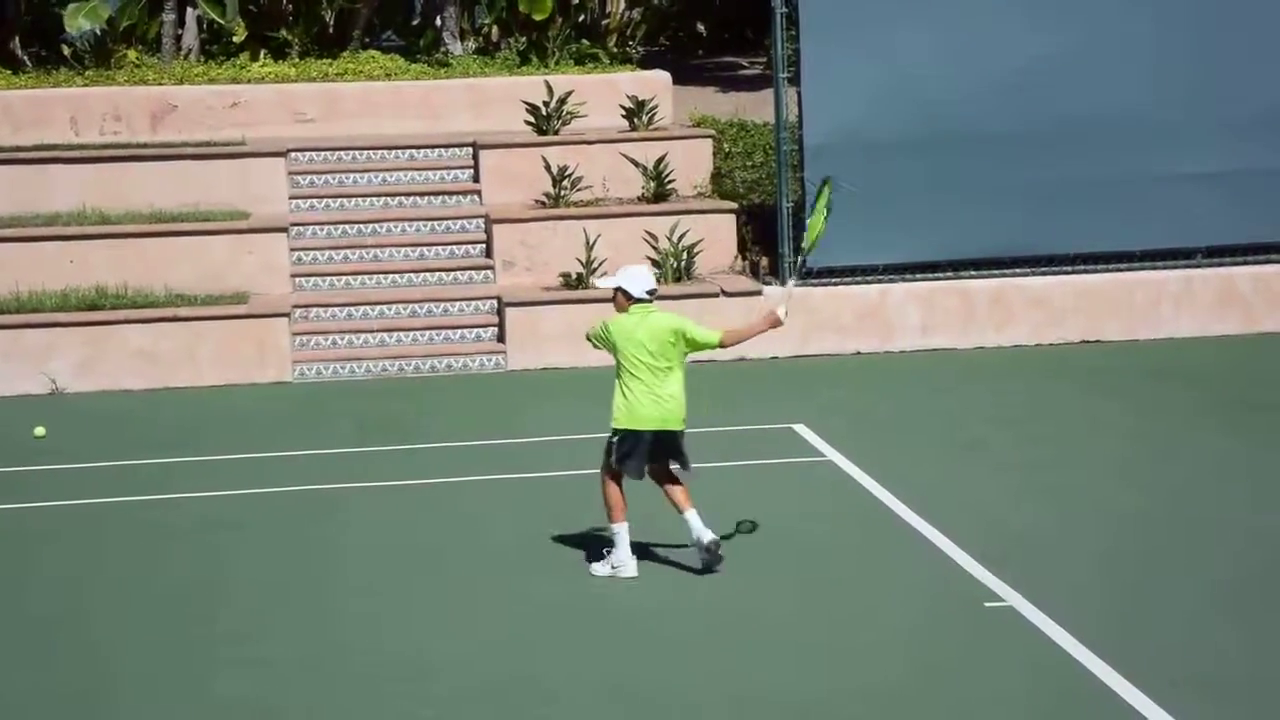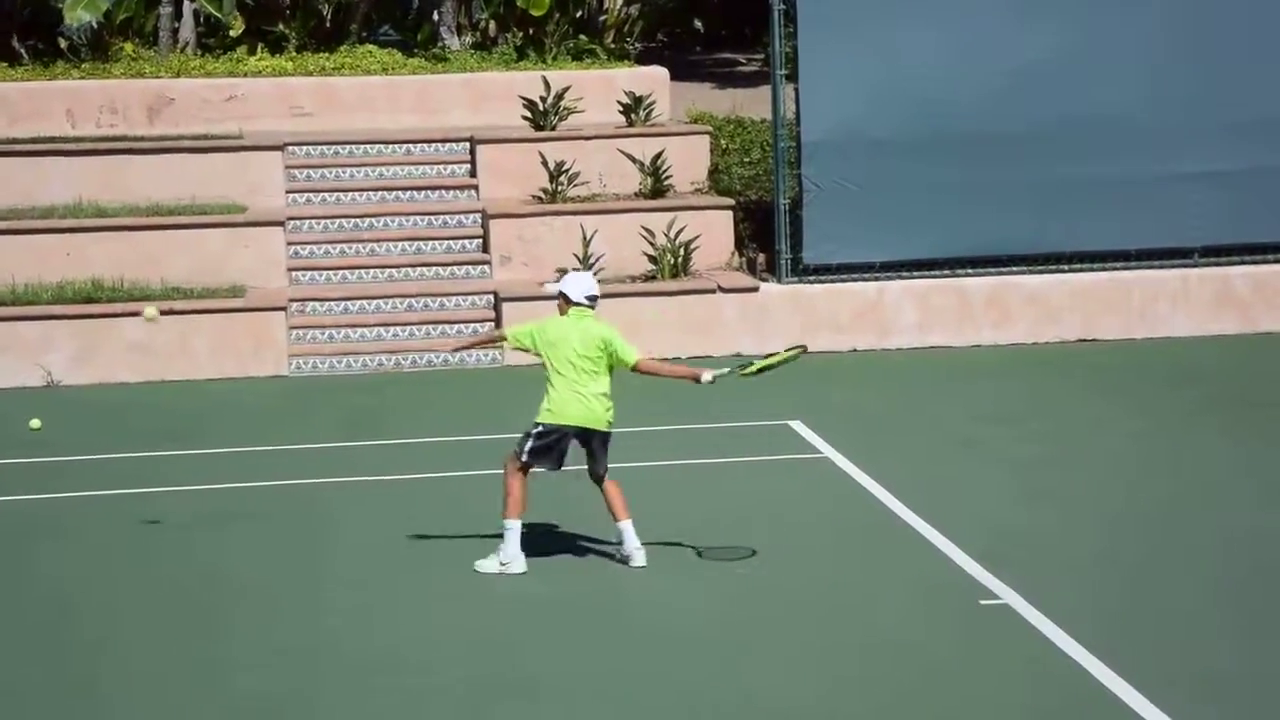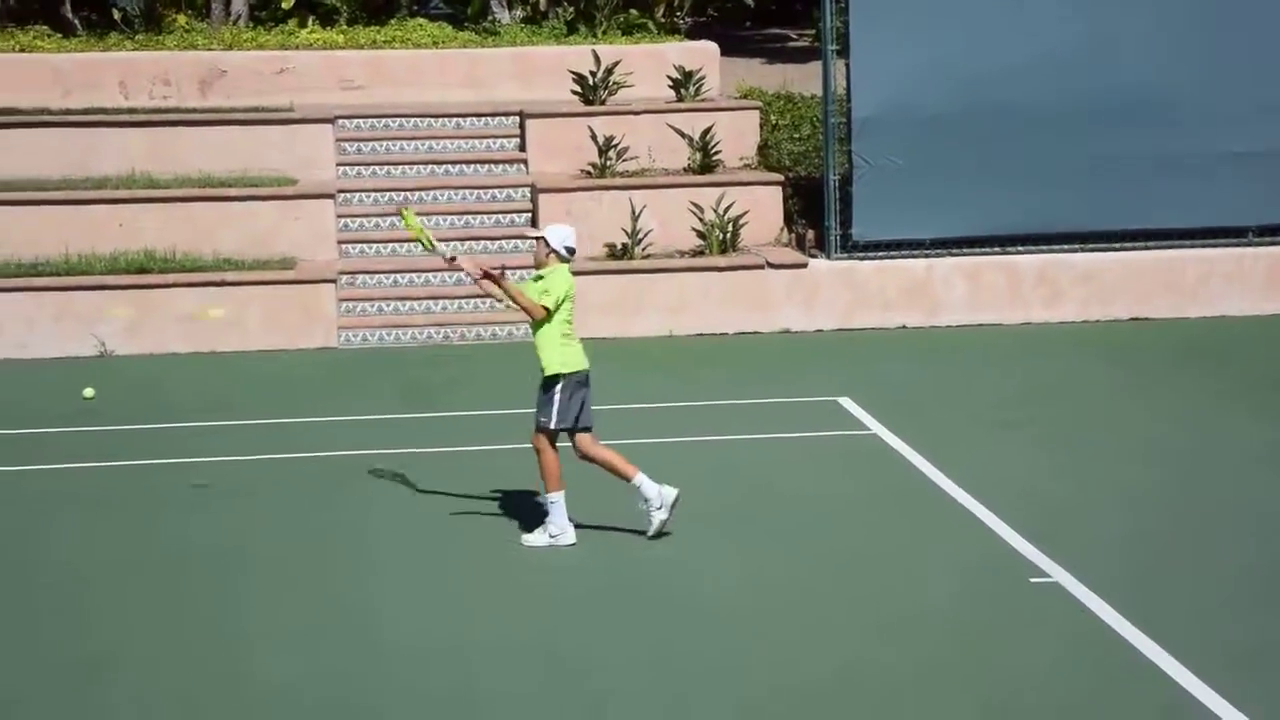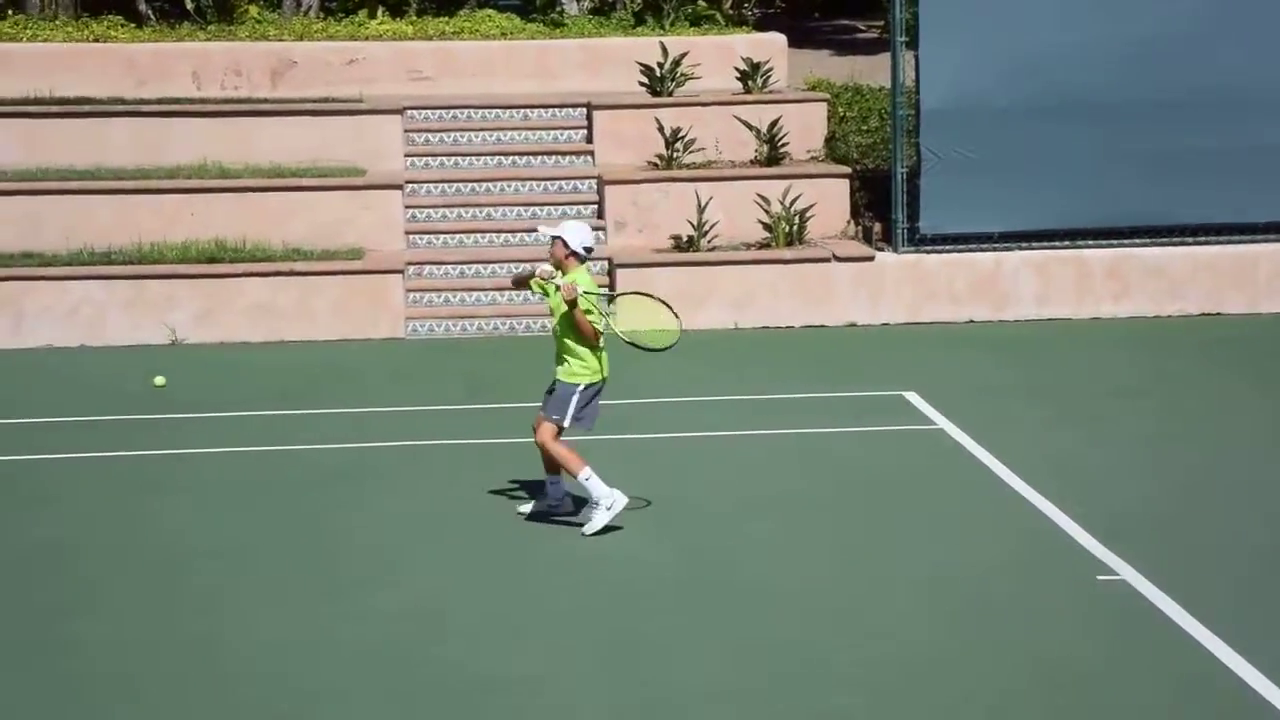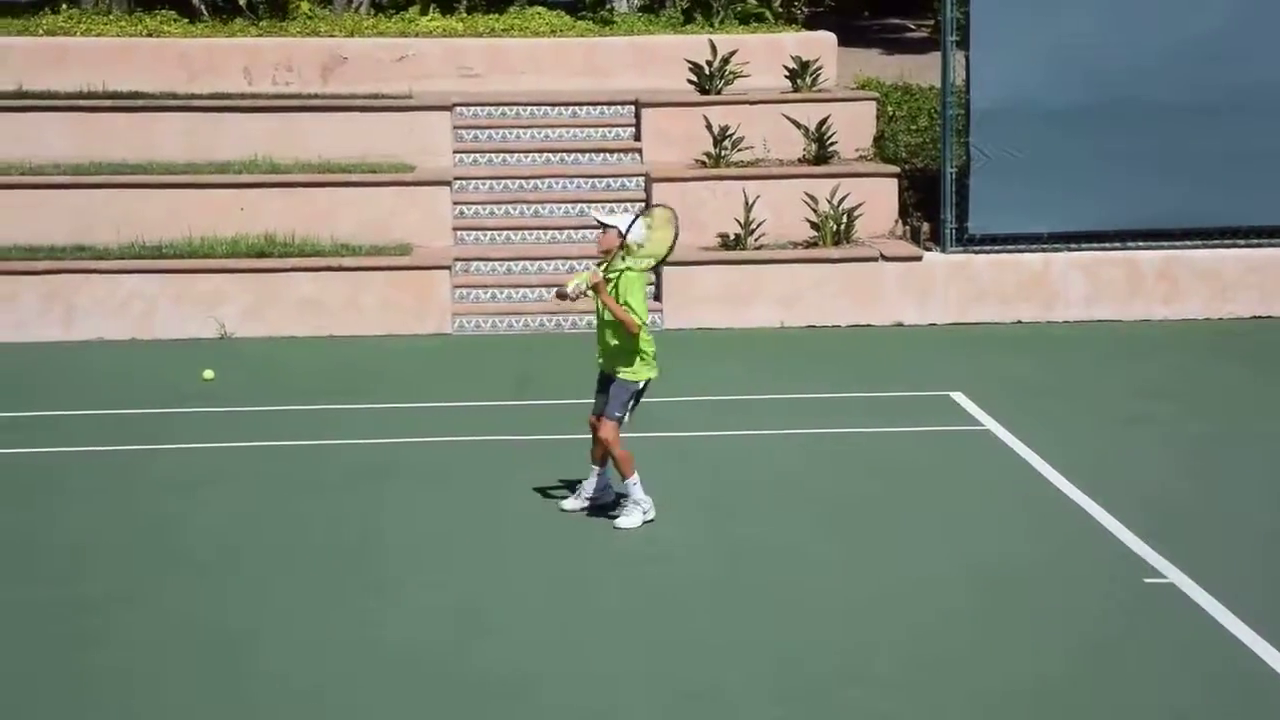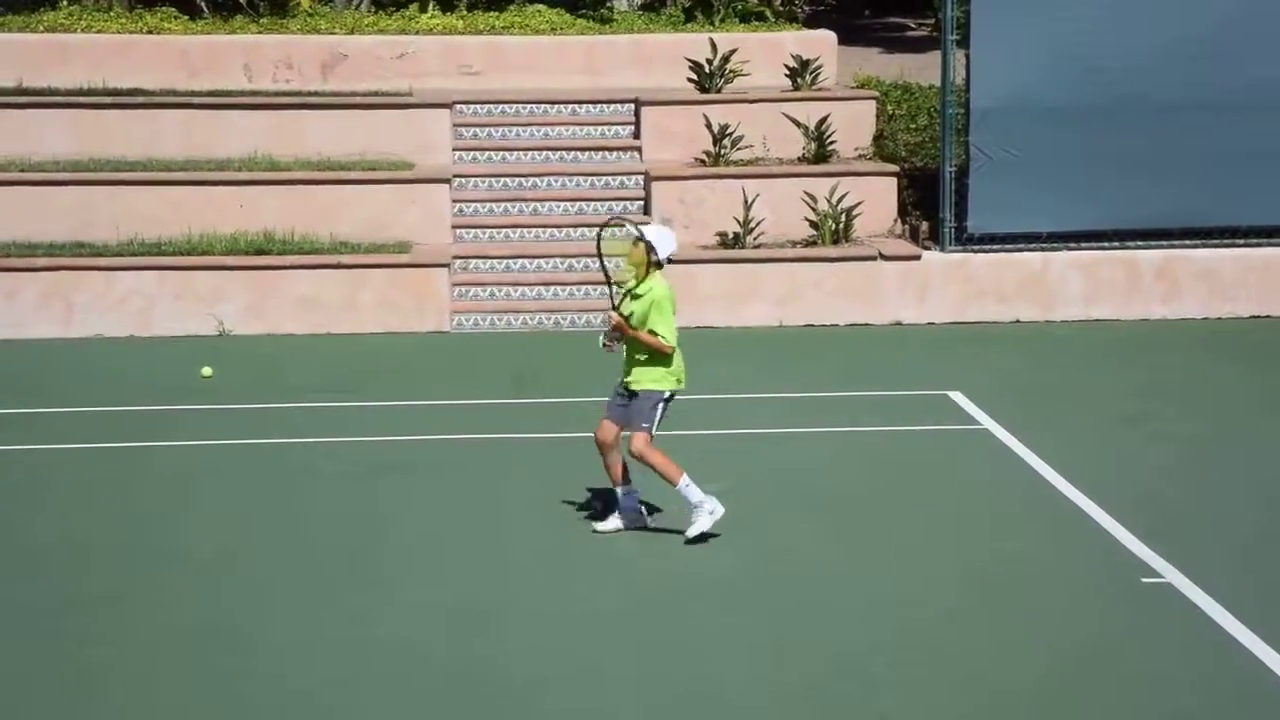
dt=0.3s
person 1, frame 1
left shoulder: (616, 326)
right shoulder: (674, 323)
left elbow: (591, 336)
right elbow: (723, 340)
right wrist: (768, 323)
left hip: (633, 418)
right hip: (671, 417)
left knee: (611, 477)
right knee: (662, 473)
left ankle: (622, 558)
right ankle: (701, 534)
person 1, frame 2
left shoulder: (549, 327)
right shoulder: (606, 333)
left elbow: (501, 337)
right elbow: (640, 364)
left wrist: (464, 344)
right wrist: (694, 373)
left hip: (561, 415)
right hip: (598, 419)
left knee: (514, 468)
right knee: (602, 476)
left ankle: (511, 553)
right ankle: (633, 547)
person 1, frame 3
left shoulder: (559, 277)
right shoulder: (547, 279)
left elbow: (535, 311)
right elbow: (509, 298)
left wrist: (503, 283)
right wrist: (479, 275)
left hip: (563, 371)
right hip: (565, 370)
left knee: (543, 441)
right knee: (585, 445)
left ankle: (558, 526)
right ankle: (654, 495)
person 1, frame 4
left shoulder: (583, 287)
right shoulder: (559, 279)
left elbow: (594, 338)
right elbow: (516, 282)
left wrist: (573, 304)
right wrist: (534, 274)
left hip: (585, 373)
right hip: (568, 371)
left knee: (546, 437)
right knee: (544, 434)
left ankle: (605, 498)
right ankle: (553, 496)
person 1, frame 5
left shoulder: (630, 277)
right shoulder: (605, 271)
left elbow: (634, 327)
right elbow: (560, 294)
left wrist: (604, 294)
right wrist: (571, 291)
left hip: (633, 368)
right hip: (612, 363)
left knee: (607, 434)
right knee: (596, 425)
left ankle: (640, 502)
right ankle: (596, 489)
person 1, frame 6
left shoulder: (659, 292)
right shoulder: (635, 286)
left elbow: (666, 345)
left wrist: (626, 329)
right wrist: (613, 332)
left hip: (658, 379)
right hip: (634, 376)
left knee: (640, 448)
right knee: (605, 438)
left ankle: (704, 505)
right ankle: (630, 511)
